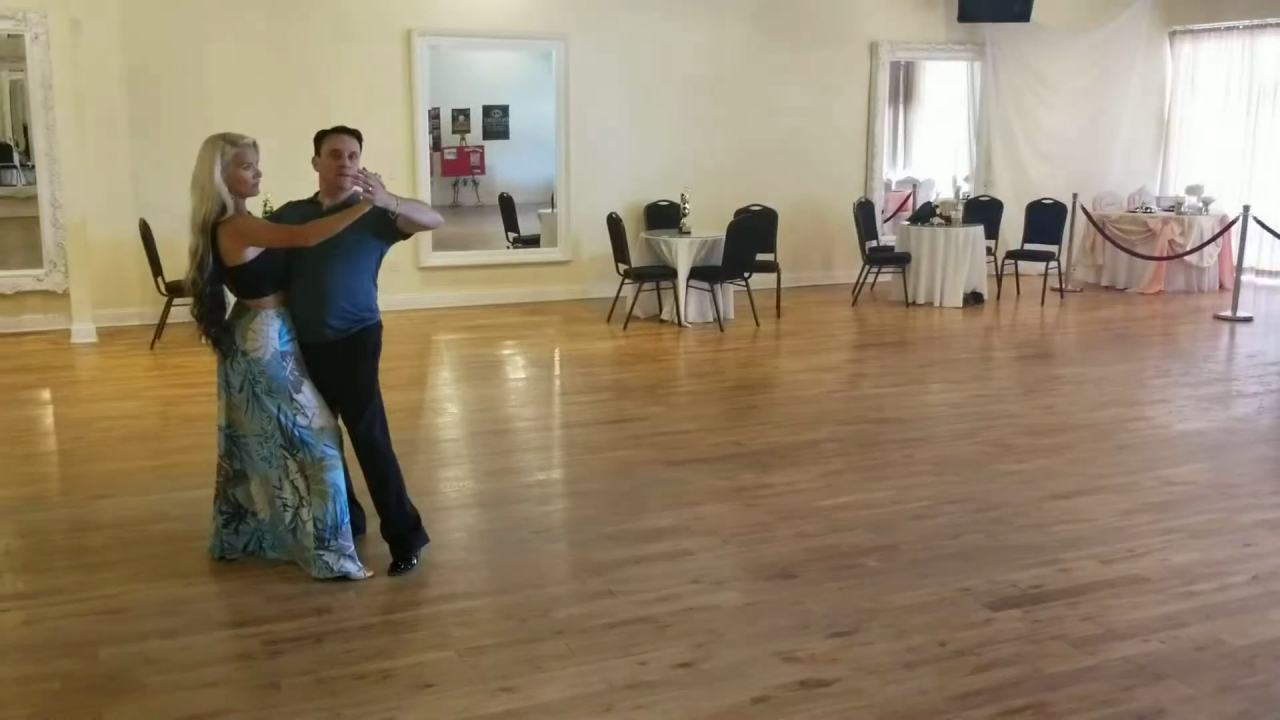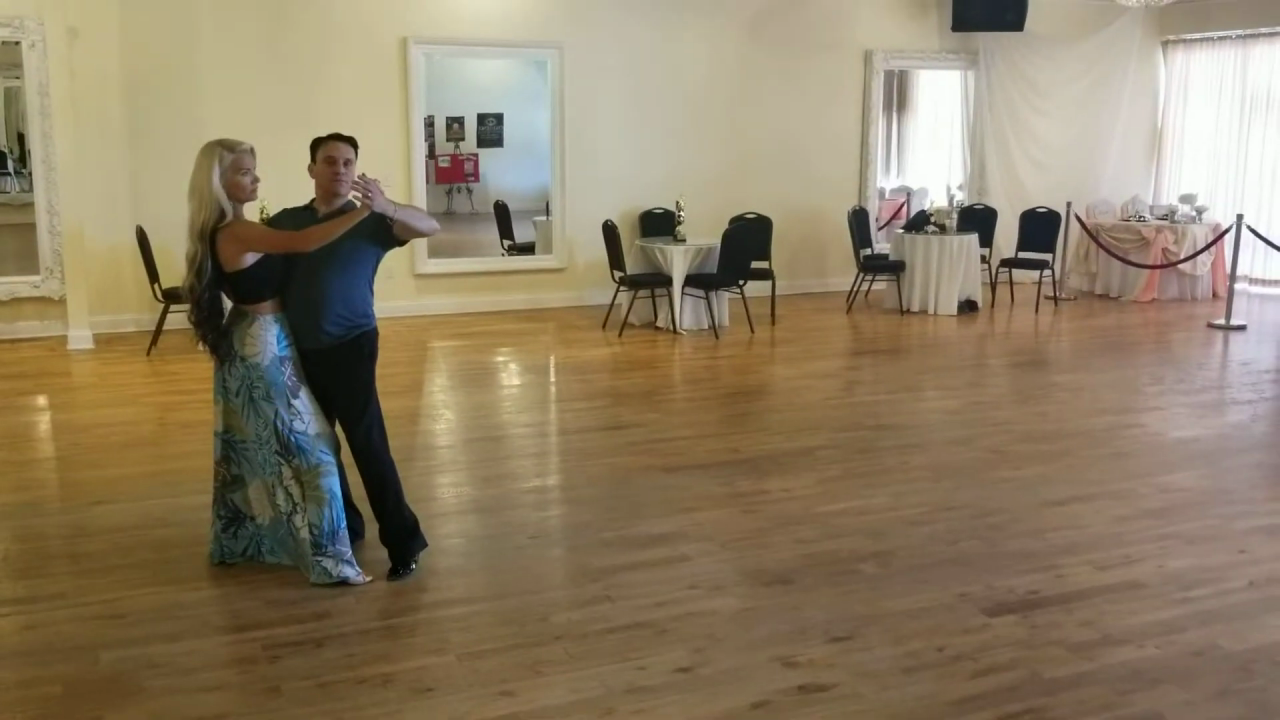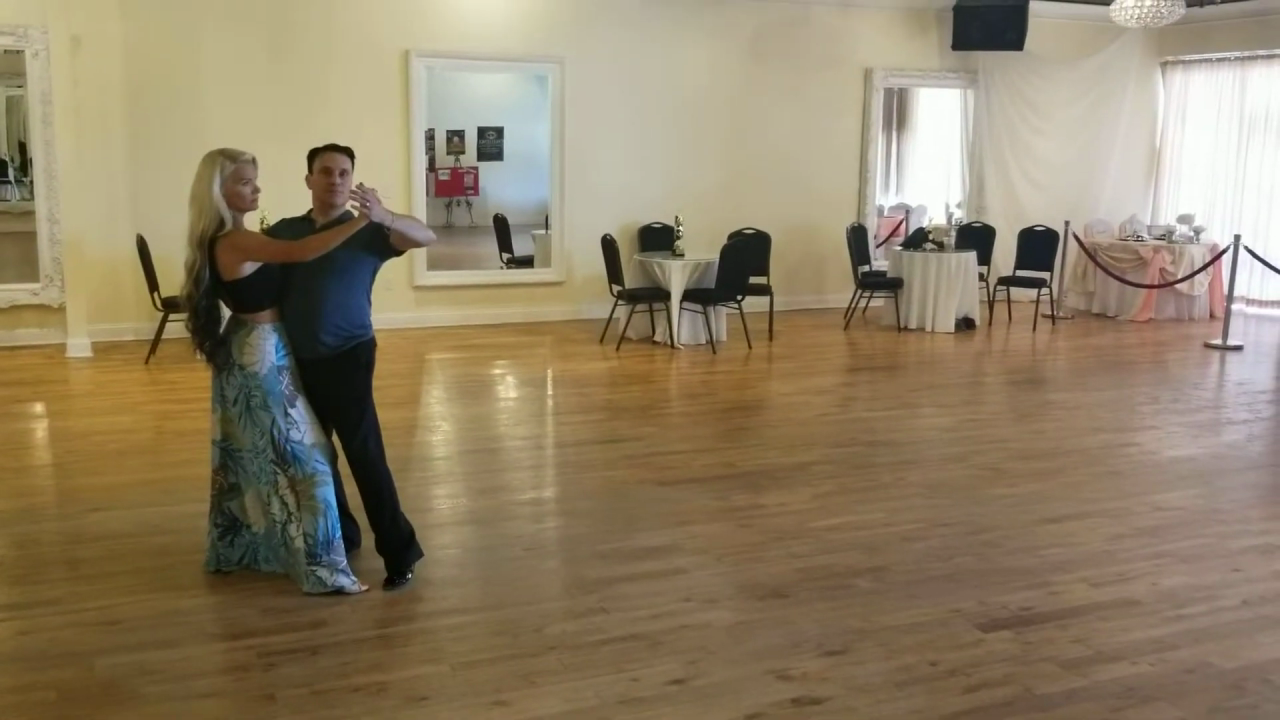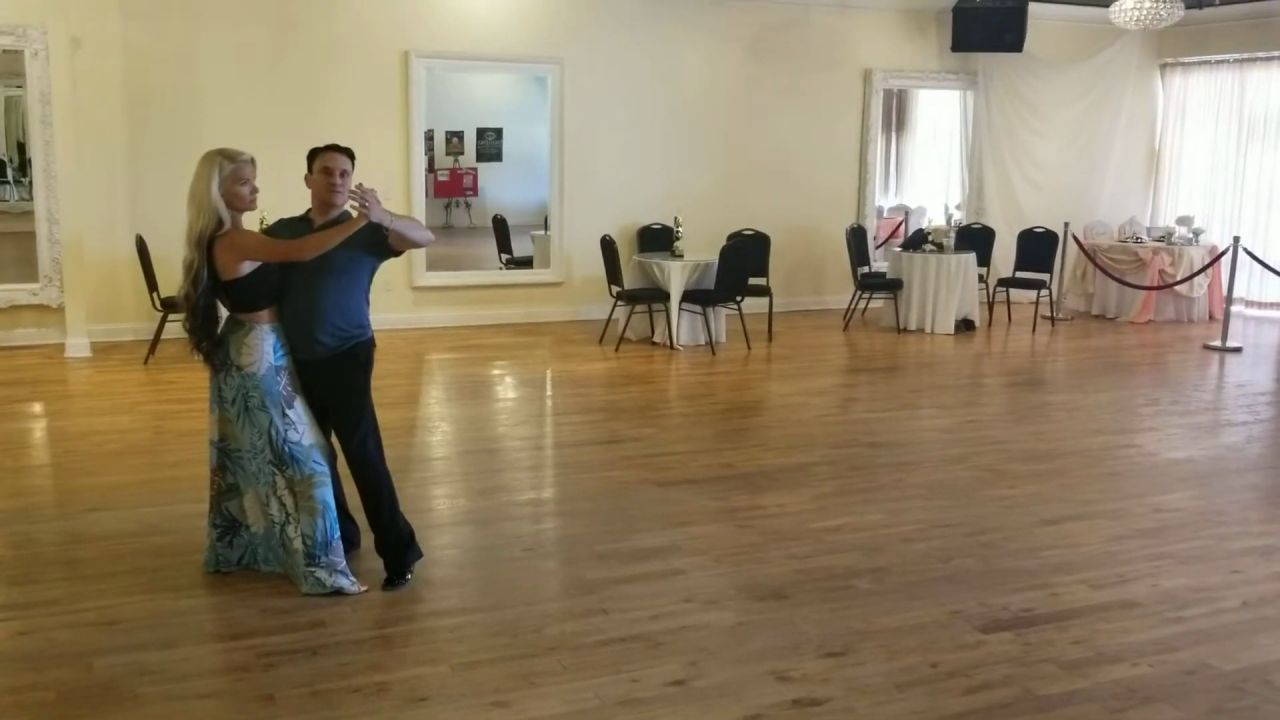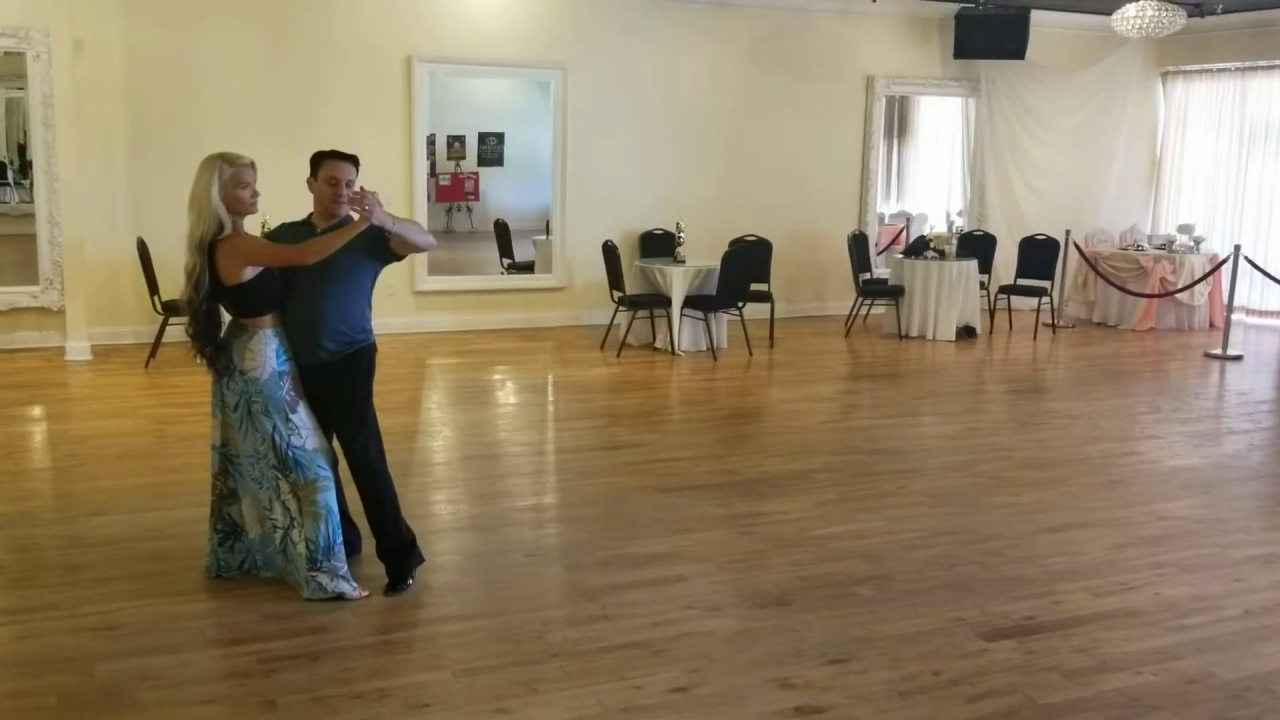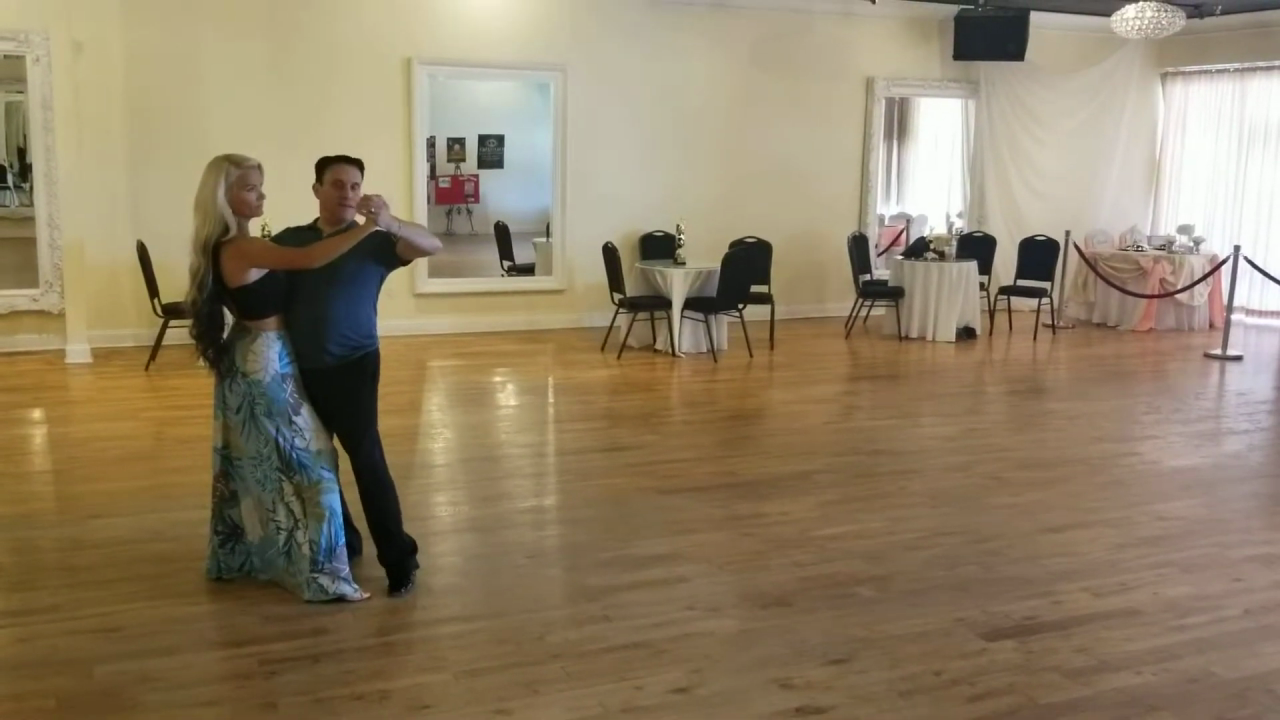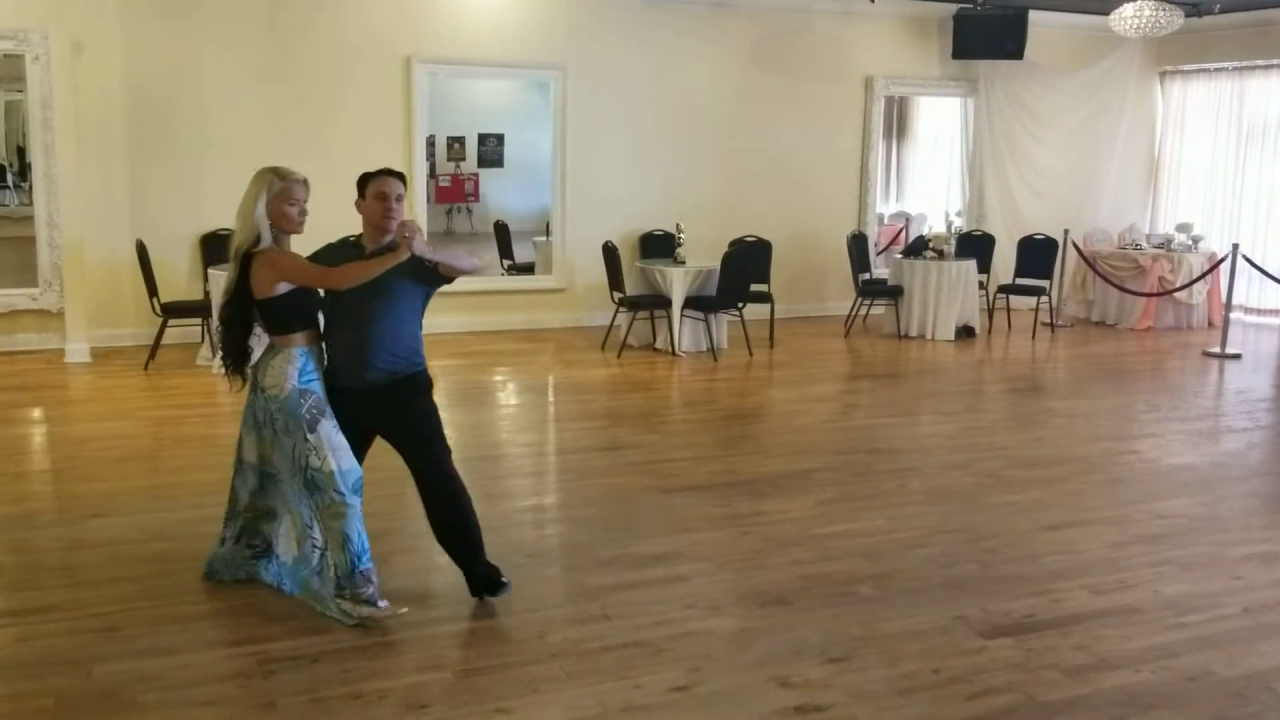
dt=0.7s
person 1, frame 1
left shoulder: (232, 225)
right shoulder: (238, 228)
right elbow: (305, 237)
right wrist: (364, 206)
left hip: (252, 338)
right hip: (264, 340)
left knee: (256, 444)
right knee: (313, 441)
left ankle: (242, 535)
right ankle: (327, 551)
person 1, frame 2
left shoulder: (224, 231)
right shoulder: (237, 233)
right elbow: (303, 243)
right wrist: (363, 211)
left hip: (248, 343)
right hip: (262, 346)
left knee: (254, 448)
right knee: (305, 447)
left ankle: (240, 540)
right ankle: (324, 555)
person 1, frame 3
left shoulder: (225, 241)
right shoulder: (236, 242)
right elbow: (301, 252)
right wrist: (361, 220)
left hip: (247, 352)
right hip: (260, 355)
left knee: (251, 457)
right knee: (300, 458)
left ankle: (237, 549)
right ankle: (320, 566)
person 1, frame 4
left shoulder: (221, 240)
right shoulder: (235, 241)
right elbow: (299, 252)
right wrist: (360, 220)
left hip: (243, 353)
right hip: (258, 356)
left knee: (249, 458)
right knee: (298, 459)
left ankle: (236, 549)
right ankle: (318, 566)
person 1, frame 5
left shoulder: (222, 244)
right shoulder: (237, 246)
right elbow: (302, 256)
right wrist: (362, 223)
left hip: (246, 358)
right hip: (261, 361)
left knee: (250, 464)
right knee: (304, 464)
left ankle: (236, 555)
right ankle: (320, 573)
person 1, frame 6
left shoulder: (225, 247)
right shoulder: (242, 248)
right elbow: (309, 259)
right wrist: (367, 227)
left hip: (244, 360)
right hip: (265, 362)
left knee: (251, 465)
right knee: (309, 463)
left ankle: (237, 557)
right ankle: (321, 573)
person 1, frame 7
left shoulder: (270, 259)
right shoulder: (273, 260)
right elbow: (338, 280)
right wrist: (401, 254)
left hip: (287, 375)
right hip: (292, 379)
left knee: (271, 480)
right knee: (336, 479)
left ankle: (241, 560)
right ankle: (354, 592)
person 2, frame 1
left shoulder: (373, 214)
right shoulder: (289, 215)
left elbow: (433, 220)
left wrist: (387, 201)
left hip: (353, 342)
right hip: (302, 345)
left knee: (370, 439)
left ankle: (405, 537)
right ankle: (343, 520)
person 2, frame 2
left shoulder: (368, 221)
right shoulder: (285, 221)
left elbow: (429, 227)
left wrist: (386, 207)
left hip: (349, 348)
right hip: (299, 352)
left knee: (368, 446)
left ankle: (404, 541)
right ankle: (343, 526)
person 2, frame 3
left shoulder: (366, 232)
right shoulder: (283, 231)
left elbow: (426, 236)
left wrist: (383, 217)
left hip: (346, 359)
right hip: (297, 362)
left knee: (365, 456)
left ankle: (399, 552)
right ankle: (338, 535)
person 2, frame 4
left shoulder: (364, 232)
right shoulder: (281, 231)
left elbow: (424, 237)
left wrist: (382, 217)
left hip: (345, 359)
right hip: (296, 362)
left knee: (364, 457)
left ankle: (399, 552)
right ankle: (338, 535)
person 2, frame 5
left shoulder: (367, 237)
right shoulder: (283, 235)
left elbow: (426, 242)
left wrist: (383, 219)
left hip: (348, 364)
right hip: (297, 367)
left knee: (366, 460)
left ankle: (401, 557)
right ankle: (338, 540)
person 2, frame 6
left shoulder: (373, 242)
right shoulder: (288, 240)
left elbow: (432, 245)
left wrist: (389, 221)
left hip: (352, 368)
right hip: (300, 371)
left knee: (367, 460)
left ankle: (399, 558)
right ankle: (339, 542)
person 2, frame 7
left shoulder: (415, 260)
right shoulder: (330, 256)
left elbow: (473, 264)
left wrist: (426, 250)
left hip: (403, 387)
right hip: (343, 389)
left knee: (438, 474)
left ankle: (479, 570)
